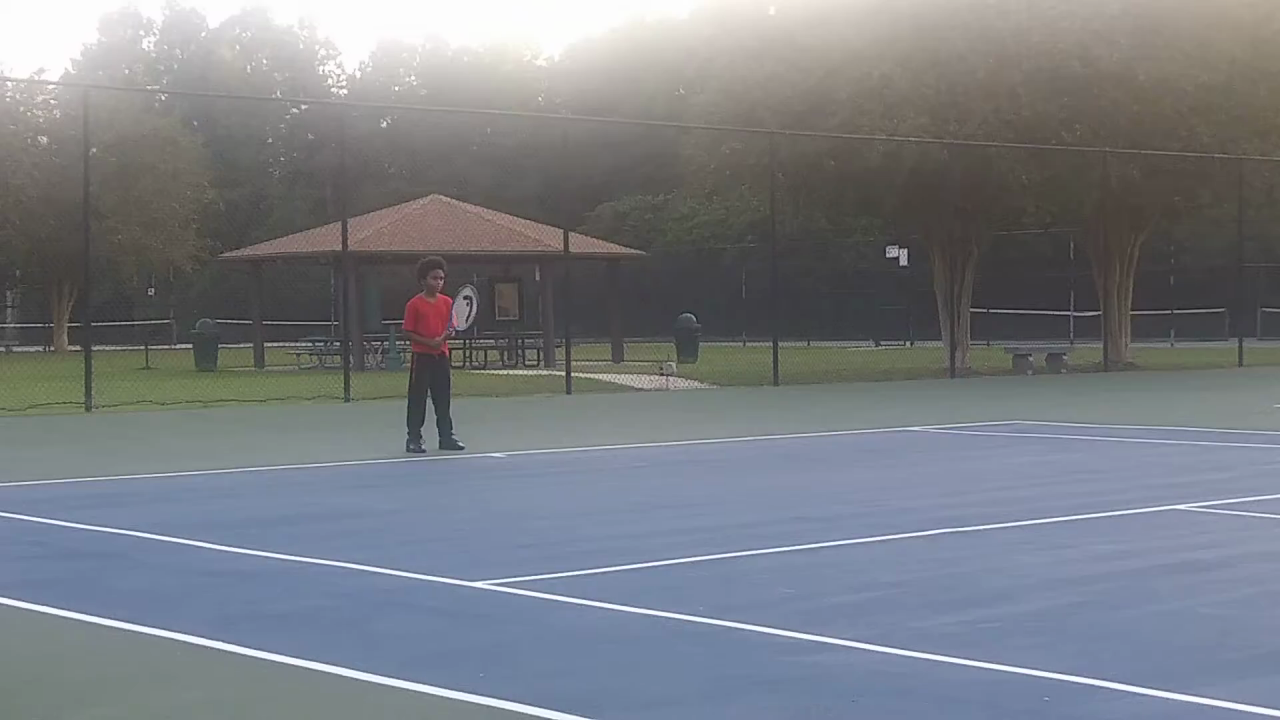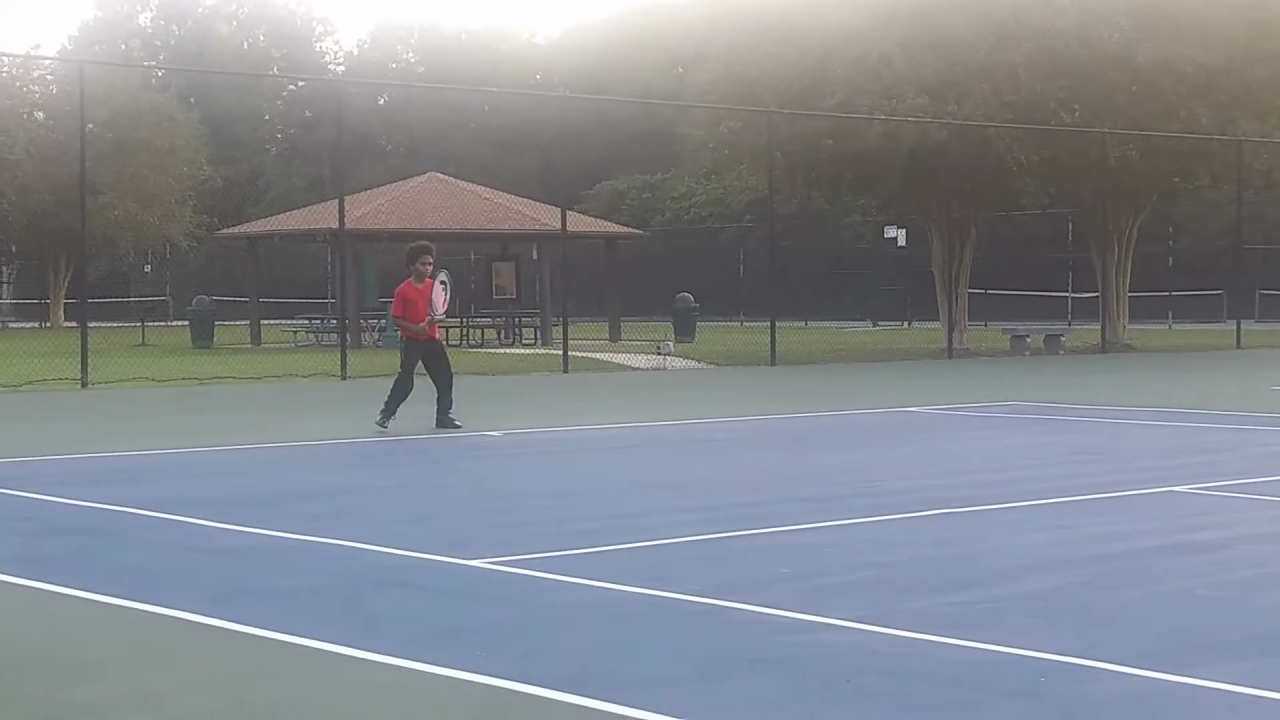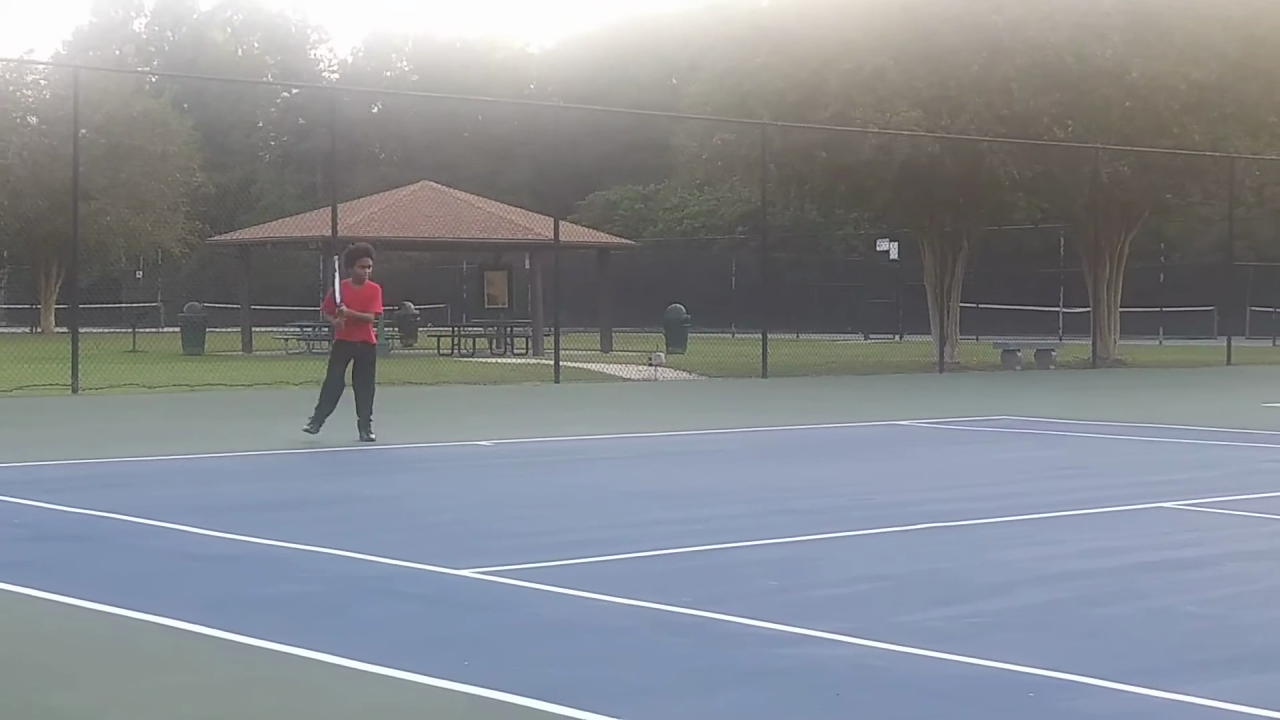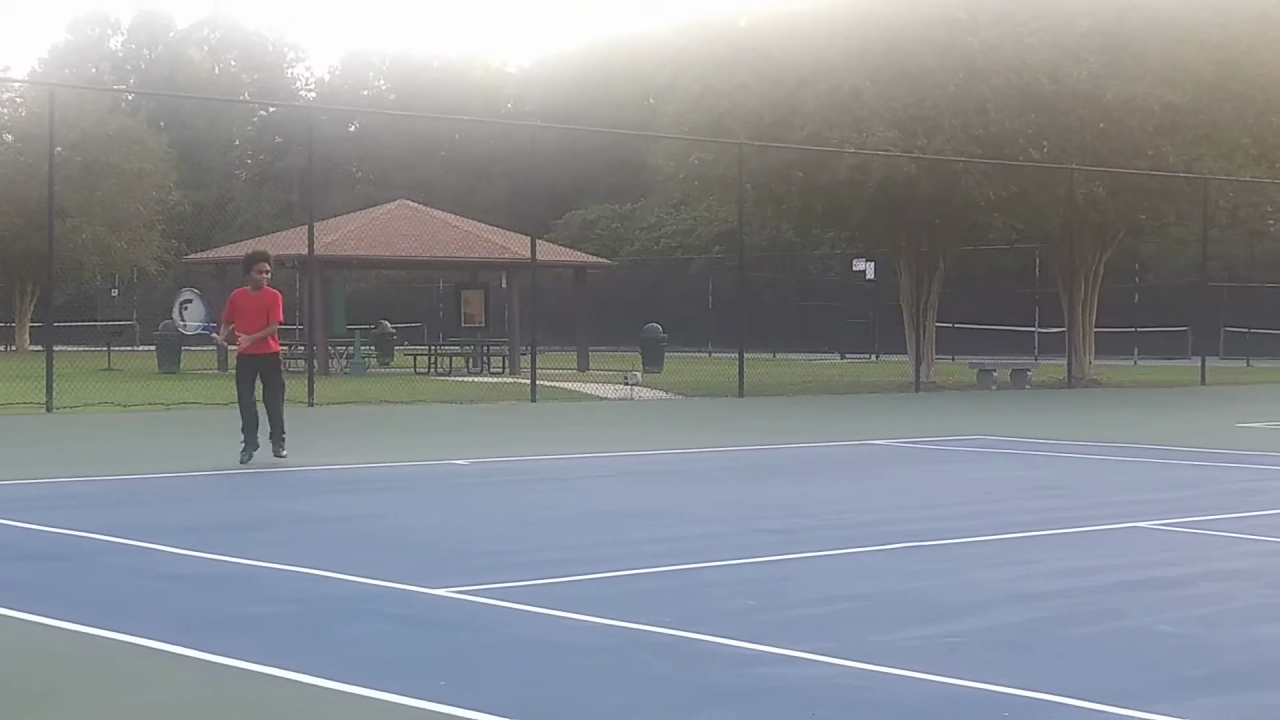
dt=0.5s
person 1, frame 1
left shoulder: (447, 303)
right shoulder: (414, 304)
left elbow: (451, 329)
right elbow: (408, 333)
left wrist: (448, 334)
right wrist: (429, 342)
left hip: (442, 356)
right hip: (422, 356)
left knee: (443, 398)
right knee: (418, 398)
left ankle: (446, 437)
right ankle: (414, 438)
person 1, frame 2
left shoulder: (435, 287)
right shoulder: (403, 290)
right elbow: (396, 319)
left wrist: (435, 320)
right wrist: (415, 328)
left hip: (432, 340)
right hip: (411, 340)
left knee: (445, 377)
right knee: (405, 379)
left ankle: (444, 415)
right ankle: (387, 413)
person 1, frame 3
left shoulder: (375, 290)
right shoulder: (339, 288)
left elbow: (371, 317)
right elbow: (326, 310)
left wrist: (349, 313)
right wrist: (334, 321)
left hip: (366, 343)
right hip: (343, 342)
left knee: (364, 387)
right knee: (333, 381)
left ankle: (365, 426)
right ankle: (317, 420)
person 1, frame 4
left shoulder: (274, 296)
right shoulder: (236, 296)
left elbow: (273, 326)
right elbow: (227, 322)
left wrist: (252, 338)
right wrist: (222, 335)
left hip: (269, 353)
right hip: (244, 355)
left knee: (274, 397)
right knee: (245, 398)
left ankle: (278, 440)
right ankle: (250, 441)
